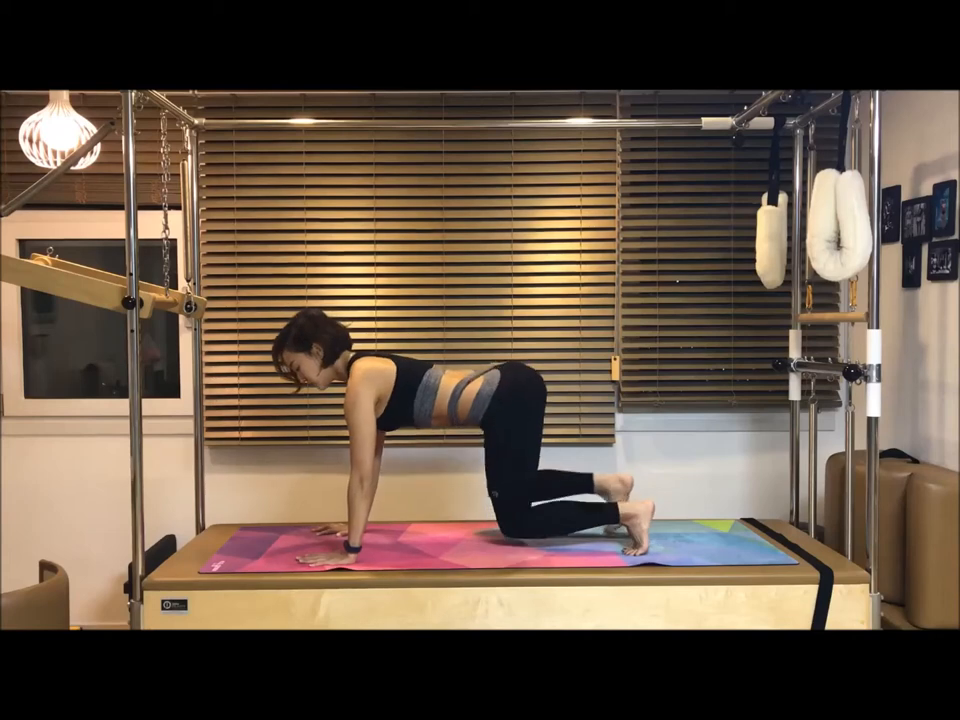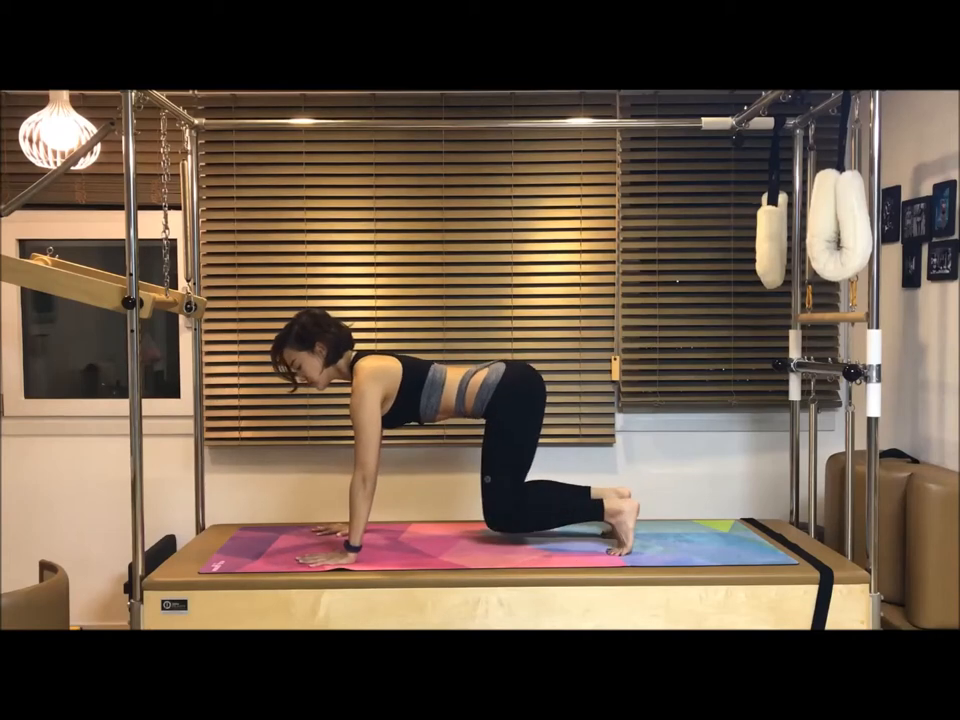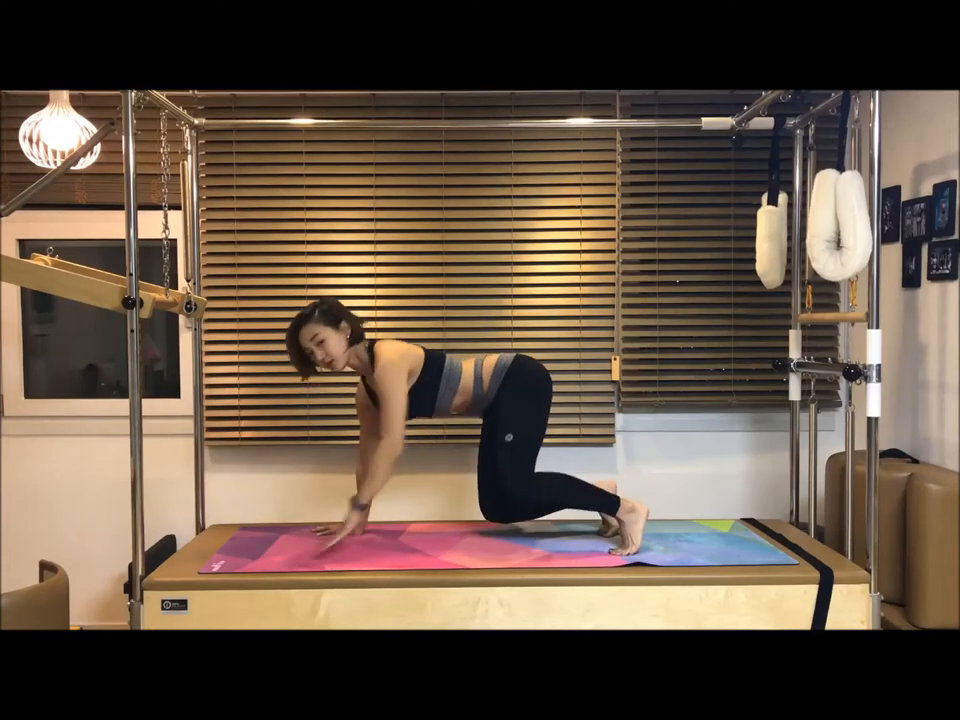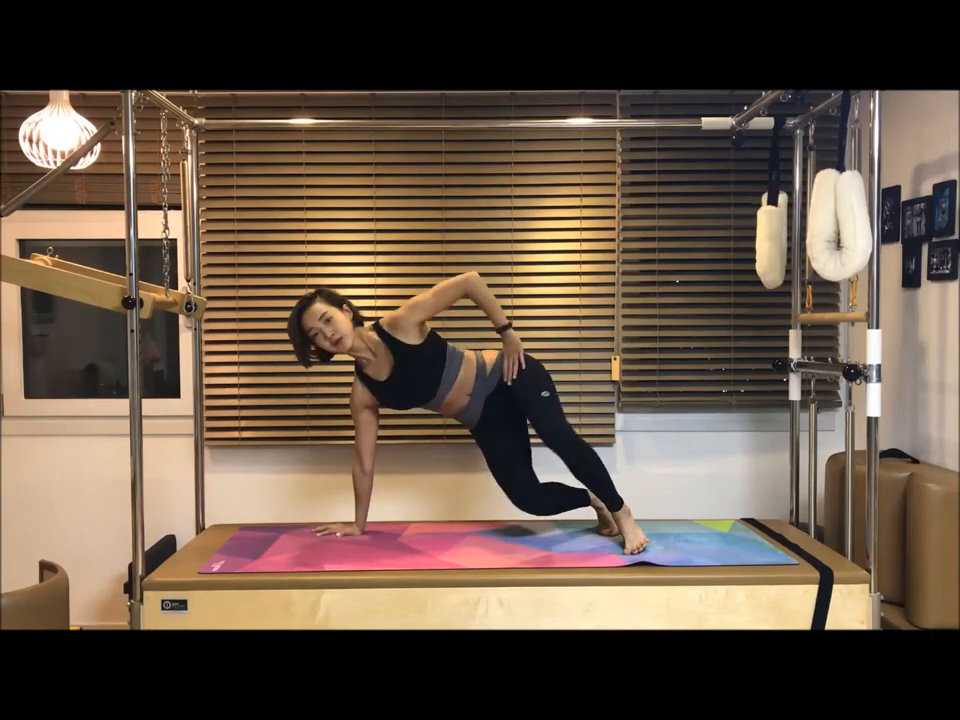
dt=0.5s
person 1, frame 1
left shoulder: (359, 385)
right shoulder: (369, 371)
left elbow: (361, 473)
right elbow: (373, 462)
left wrist: (351, 549)
right wrist: (354, 524)
left hip: (508, 402)
right hip: (509, 387)
left knee: (515, 521)
right knee: (507, 491)
left ankle: (627, 512)
right ankle: (605, 484)
person 1, frame 2
left shoulder: (365, 381)
right shoulder: (368, 370)
left elbow: (365, 473)
right elbow: (367, 468)
left wrist: (351, 548)
right wrist: (353, 525)
left hip: (513, 393)
right hip: (508, 386)
left knee: (501, 514)
right knee: (504, 493)
left ankle: (614, 509)
right ankle: (607, 495)
person 1, frame 3
left shoulder: (388, 359)
right shoulder: (366, 388)
left elbow: (392, 443)
right elbow: (368, 454)
left wrist: (357, 509)
right wrist: (361, 512)
left hip: (519, 380)
right hip: (499, 403)
left knee: (515, 482)
right knee: (496, 507)
left ankle: (625, 509)
right ankle: (598, 495)
person 1, frame 4
left shoulder: (401, 323)
right shoulder: (363, 391)
left elbow: (470, 280)
right elbow: (364, 461)
left wrist: (507, 331)
right wrist: (358, 523)
left hip: (510, 375)
right hip: (486, 419)
left knee: (556, 434)
right knee: (529, 499)
left ankle: (621, 513)
right ankle: (594, 498)
